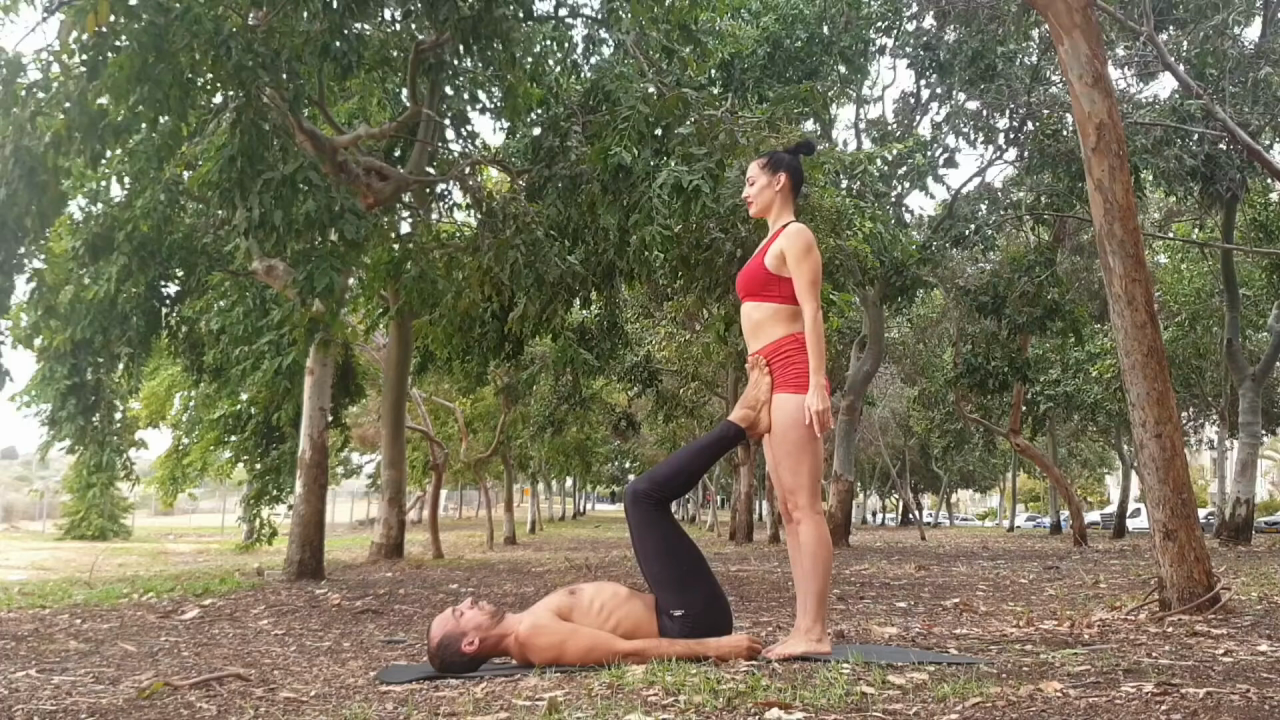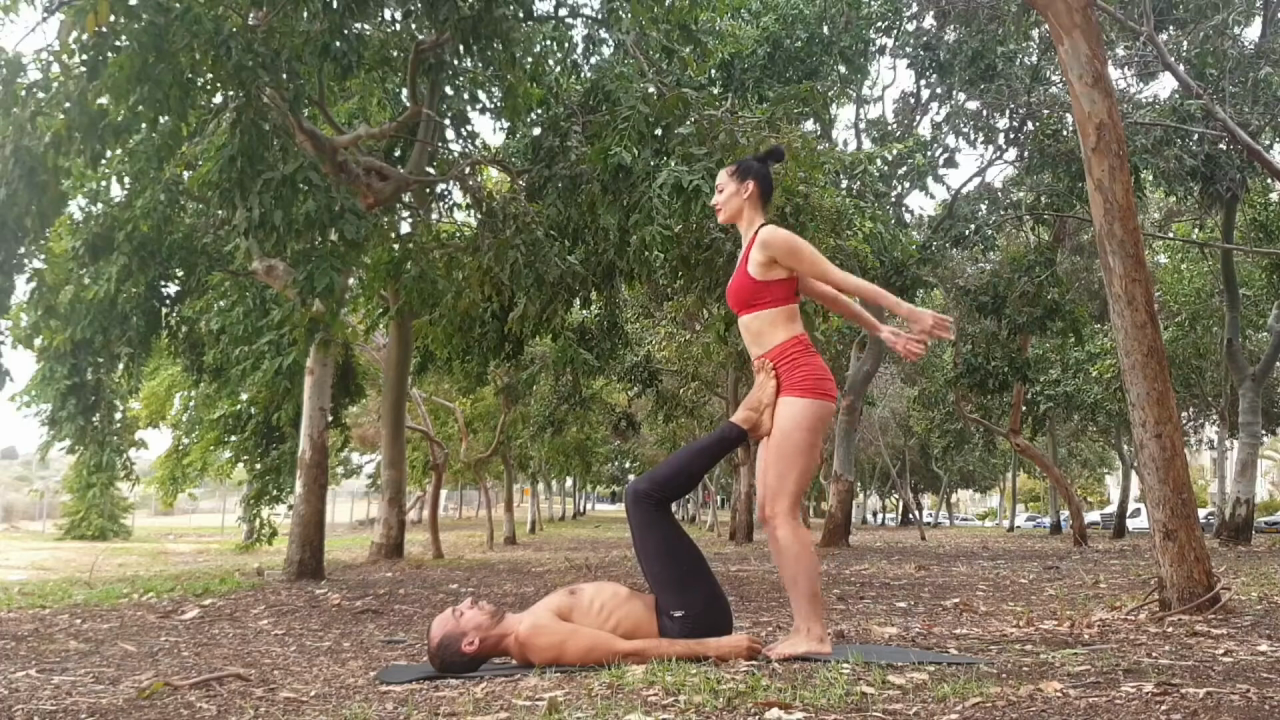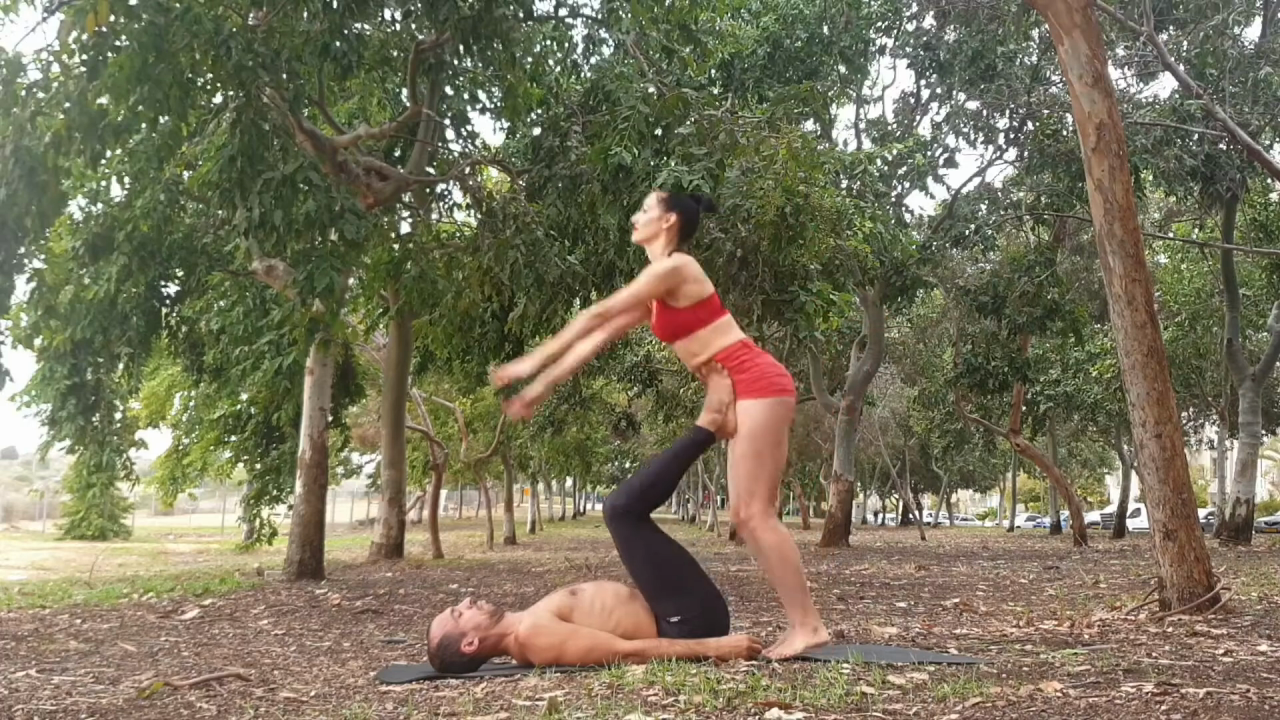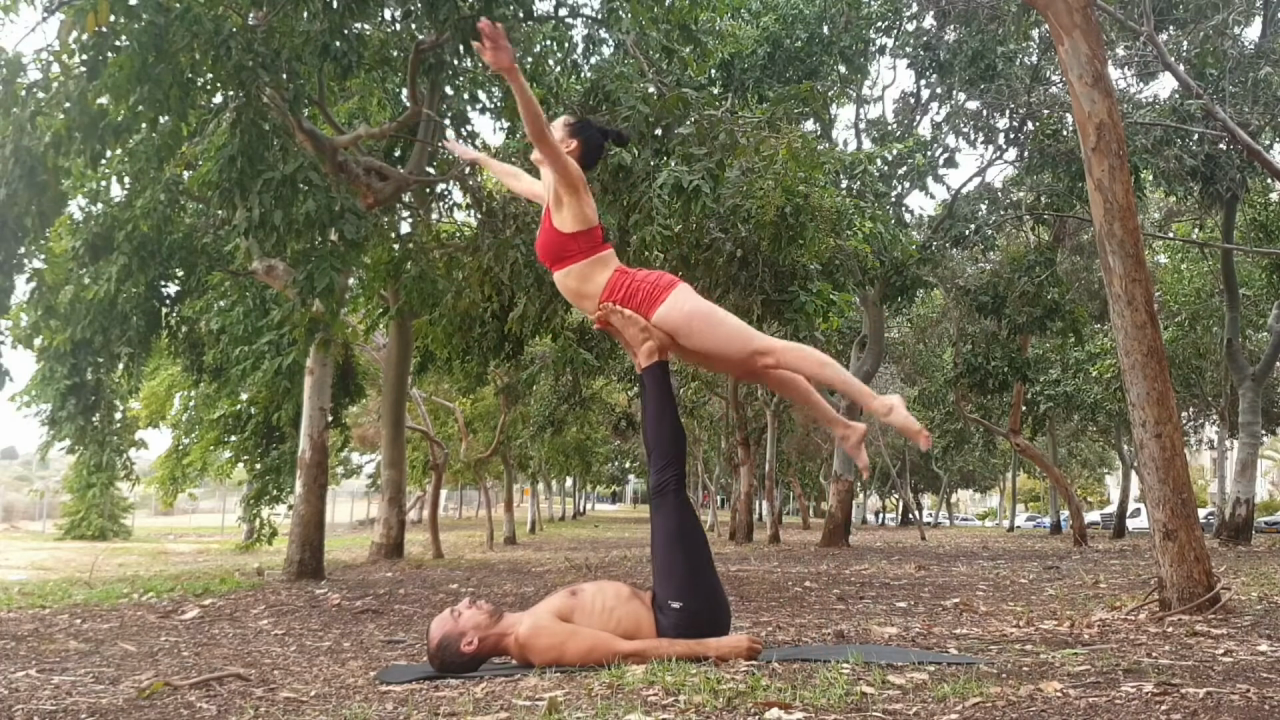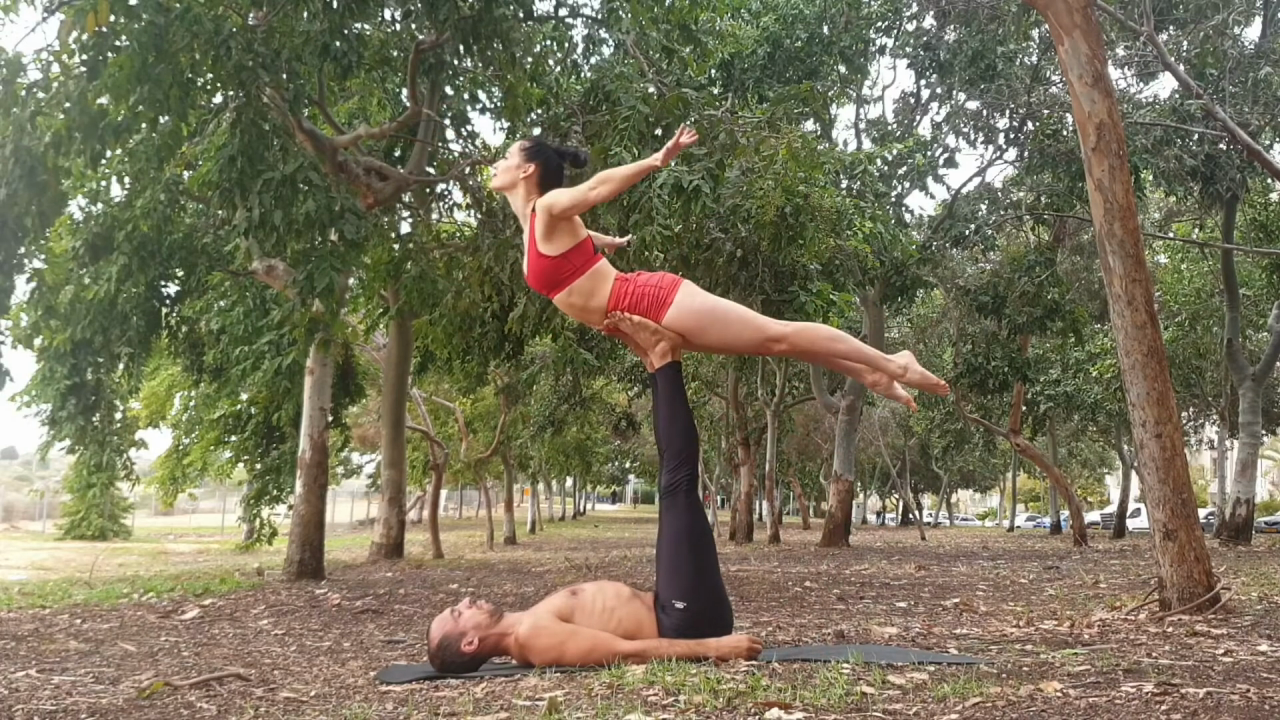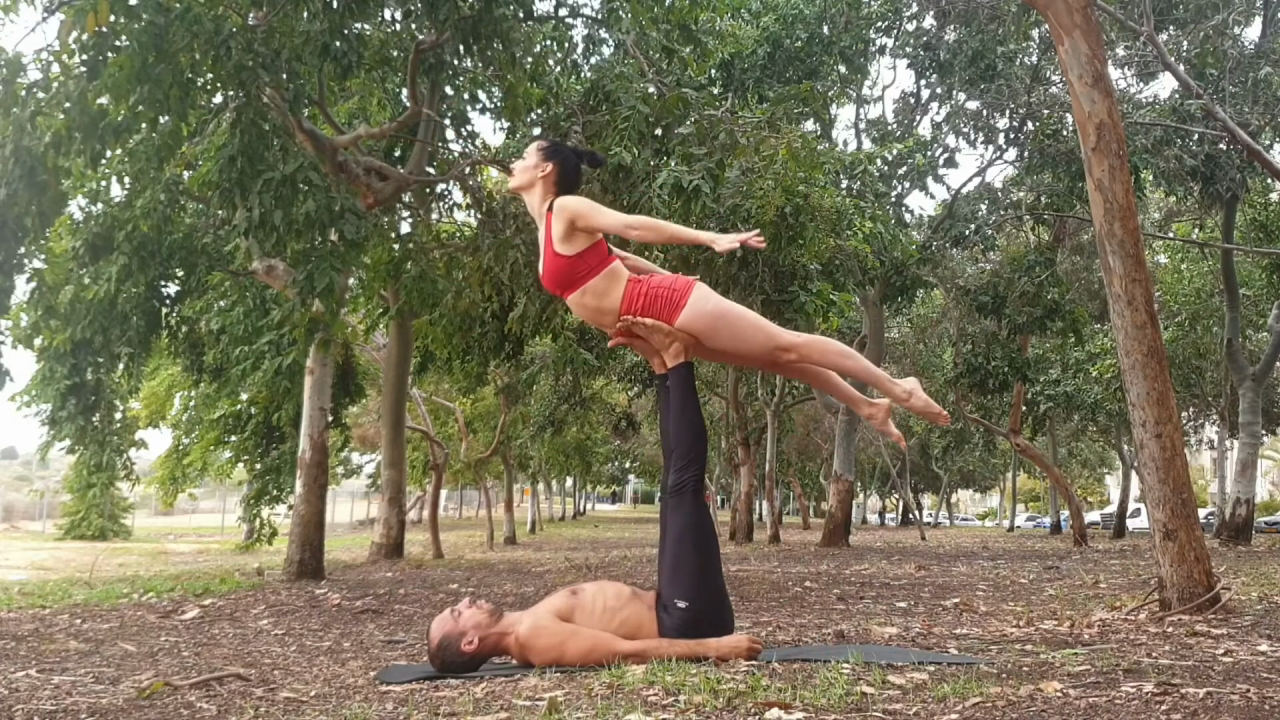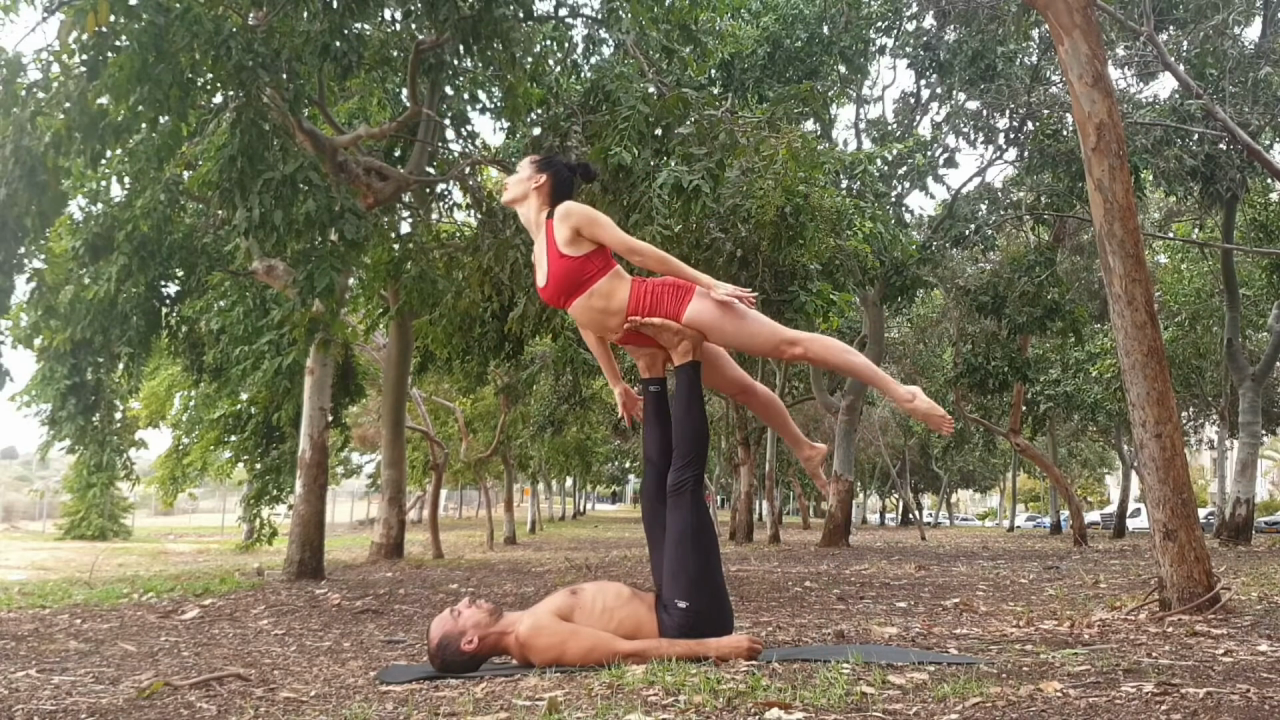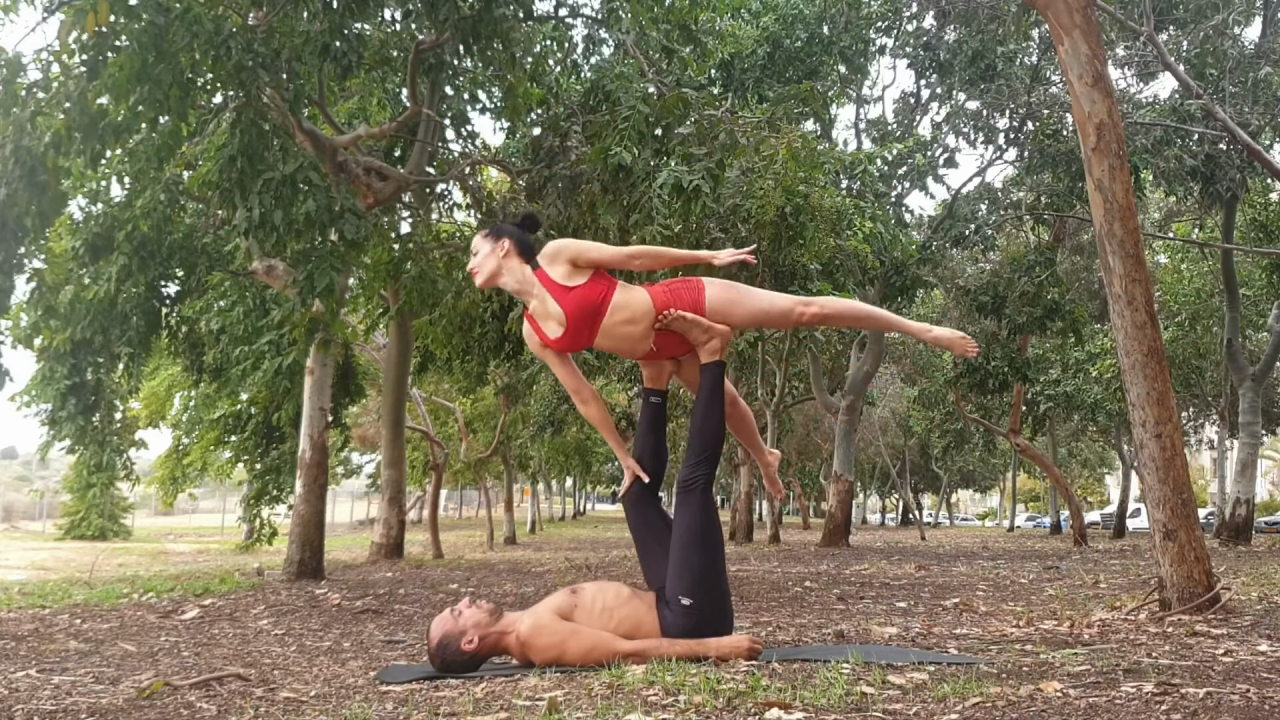
dt=0.5s
person 1, frame 1
left shoulder: (795, 235)
right shoulder: (774, 241)
left elbow: (811, 313)
left wrist: (817, 385)
left hip: (794, 378)
right hip: (777, 381)
left knee: (803, 508)
right knee: (790, 510)
left ankle: (812, 631)
right ankle: (807, 628)
person 1, frame 2
left shoulder: (770, 239)
right shoulder: (752, 249)
left elbow: (841, 282)
right elbow: (828, 294)
left wrist: (904, 313)
right wrist: (884, 333)
left hip: (801, 384)
right hip: (786, 388)
left knee: (778, 511)
right knee: (775, 511)
left ankle: (811, 632)
right ankle: (806, 627)
person 1, frame 3
left shoulder: (673, 267)
right shoulder: (659, 286)
left elbow: (594, 316)
right elbow: (601, 334)
left wrist: (534, 362)
right wrist: (544, 384)
left hip: (759, 385)
right hip: (740, 390)
left knee: (752, 514)
right knee: (746, 515)
left ankle: (807, 624)
right ankle: (803, 621)
person 1, frame 4
left shoulder: (570, 188)
right shoulder: (552, 196)
left elbow: (542, 133)
right elbow: (517, 176)
left wrist: (510, 73)
right wrist: (475, 158)
left hip: (650, 299)
right hip: (642, 311)
left knee: (765, 354)
right knee: (750, 364)
left ankle: (877, 405)
right ankle: (842, 427)
person 1, frame 5
left shoulder: (550, 207)
right shoulder: (535, 224)
left elbow: (597, 187)
left wrist: (655, 161)
left hip: (655, 302)
right hip: (647, 316)
left knee: (776, 334)
right knee: (766, 341)
left ankle: (889, 363)
right ankle: (869, 374)
person 1, frame 6
left shoulder: (568, 210)
right shoulder: (548, 228)
left elbow: (636, 226)
left wrist: (712, 239)
left hip: (668, 305)
right hip: (656, 324)
left knee: (785, 346)
right knee: (772, 358)
left ankle: (896, 389)
right ankle: (865, 406)
person 1, frame 7
left shoulder: (569, 216)
right shoulder: (538, 253)
left elbow: (638, 250)
right elbow: (587, 319)
left wrist: (710, 283)
right wrist: (616, 382)
left hip: (668, 303)
right hip: (651, 336)
left knee: (789, 343)
right knee: (740, 386)
left ankle: (901, 393)
right ankle: (804, 448)
person 1, frame 8
left shoulder: (558, 255)
right shoulder: (534, 333)
left elbow: (635, 257)
right elbow: (584, 395)
left wrist: (709, 255)
right wrist: (624, 455)
left hip: (688, 303)
right hip: (668, 351)
left knee: (806, 310)
right knee: (723, 401)
left ankle: (920, 329)
right ankle: (764, 459)
person 2, frame 1
left shoulder: (529, 625)
right shoulder: (531, 634)
right elbow: (627, 652)
right wrist: (714, 646)
left hip: (679, 620)
right hip: (689, 622)
left knee: (645, 497)
right knee: (643, 494)
left ankle: (740, 422)
right ankle: (738, 423)
person 2, frame 2
left shoulder: (530, 626)
right shoulder: (531, 635)
right elbow: (625, 652)
right wrist: (713, 647)
left hip: (683, 621)
right hip: (691, 622)
left knee: (645, 496)
right knee: (644, 494)
left ankle: (745, 424)
right ankle: (741, 425)
person 2, frame 3
left shoulder: (527, 627)
right shoulder: (531, 636)
right elbow: (627, 652)
right wrist: (714, 647)
left hip: (683, 620)
right hip: (690, 622)
left knee: (626, 509)
right knee: (623, 509)
left ankle: (711, 422)
right ankle: (709, 425)
person 2, frame 4
left shoulder: (530, 626)
right shoulder: (530, 637)
right elbow: (627, 652)
right wrist: (712, 647)
left hip: (675, 619)
right hip: (687, 622)
right knee: (666, 486)
left ankle: (646, 359)
right ankle: (649, 359)
person 2, frame 5
left shoulder: (531, 625)
right shoulder: (531, 636)
right elbow: (627, 652)
right wrist: (713, 647)
left hip: (675, 615)
right hip: (687, 622)
right knee: (678, 485)
left ankle: (658, 361)
right ankle: (663, 358)
person 2, frame 6
left shoulder: (530, 625)
right shoulder: (530, 636)
right elbow: (627, 652)
right wrist: (712, 647)
left hip: (676, 616)
right hip: (689, 624)
right knee: (684, 487)
left ankle: (666, 363)
right ankle: (675, 358)
person 2, frame 7
left shoulder: (530, 625)
right shoulder: (531, 635)
right elbow: (628, 652)
right wrist: (712, 646)
left hip: (674, 615)
right hip: (689, 624)
right knee: (683, 486)
left ankle: (653, 369)
right ankle: (684, 357)
person 2, frame 8
left shoulder: (529, 626)
right shoulder: (531, 634)
right elbow: (628, 653)
right wrist: (713, 646)
left hip: (676, 612)
right hip: (689, 623)
left knee: (638, 493)
right knee: (693, 484)
left ankle: (655, 382)
right ankle: (710, 356)
